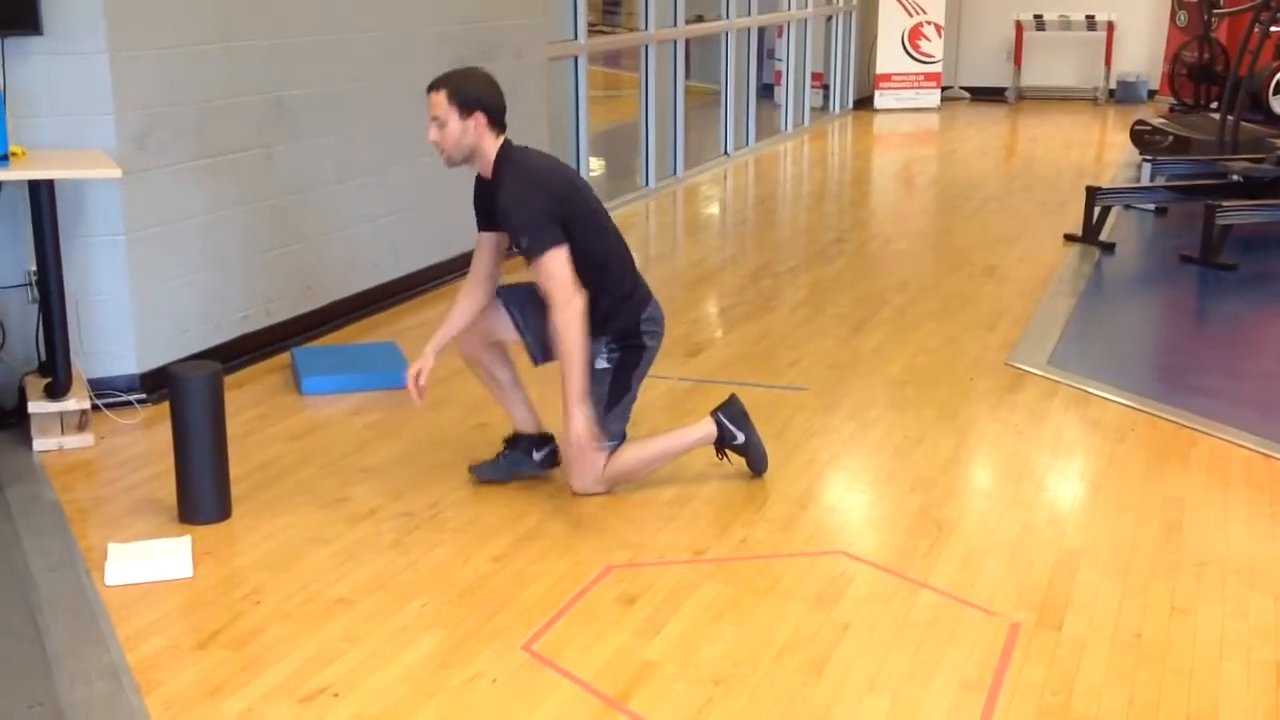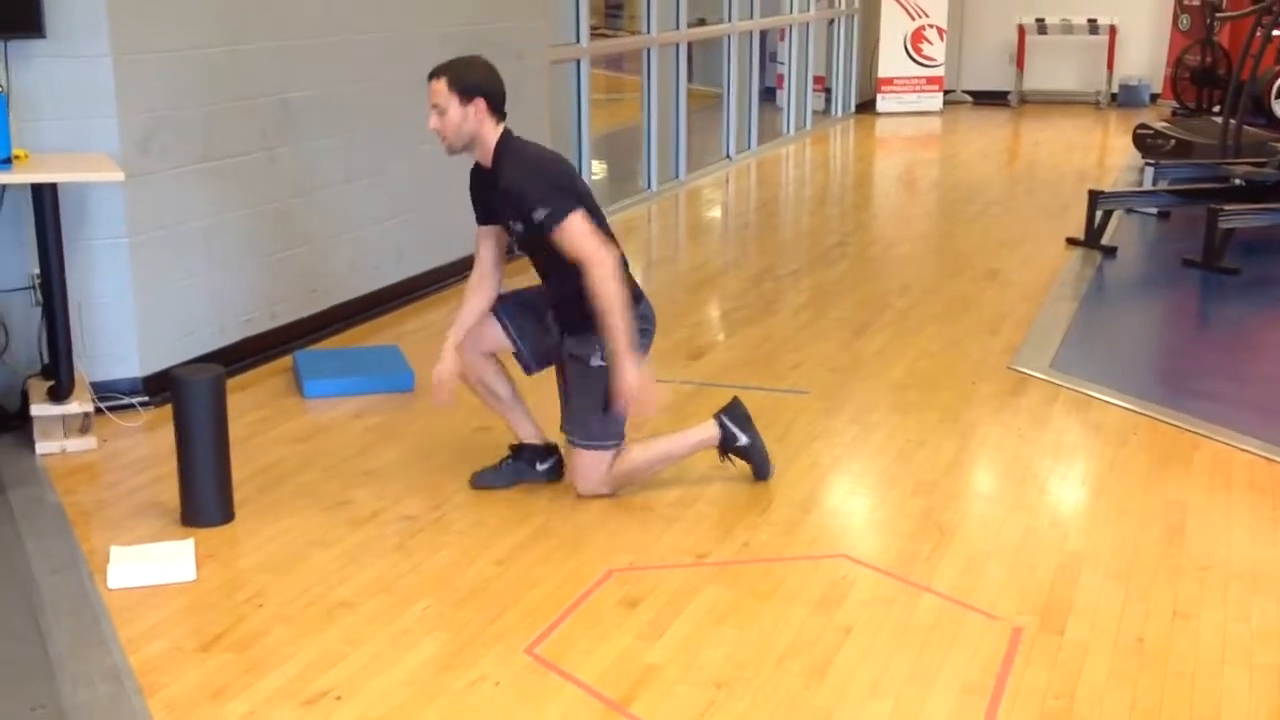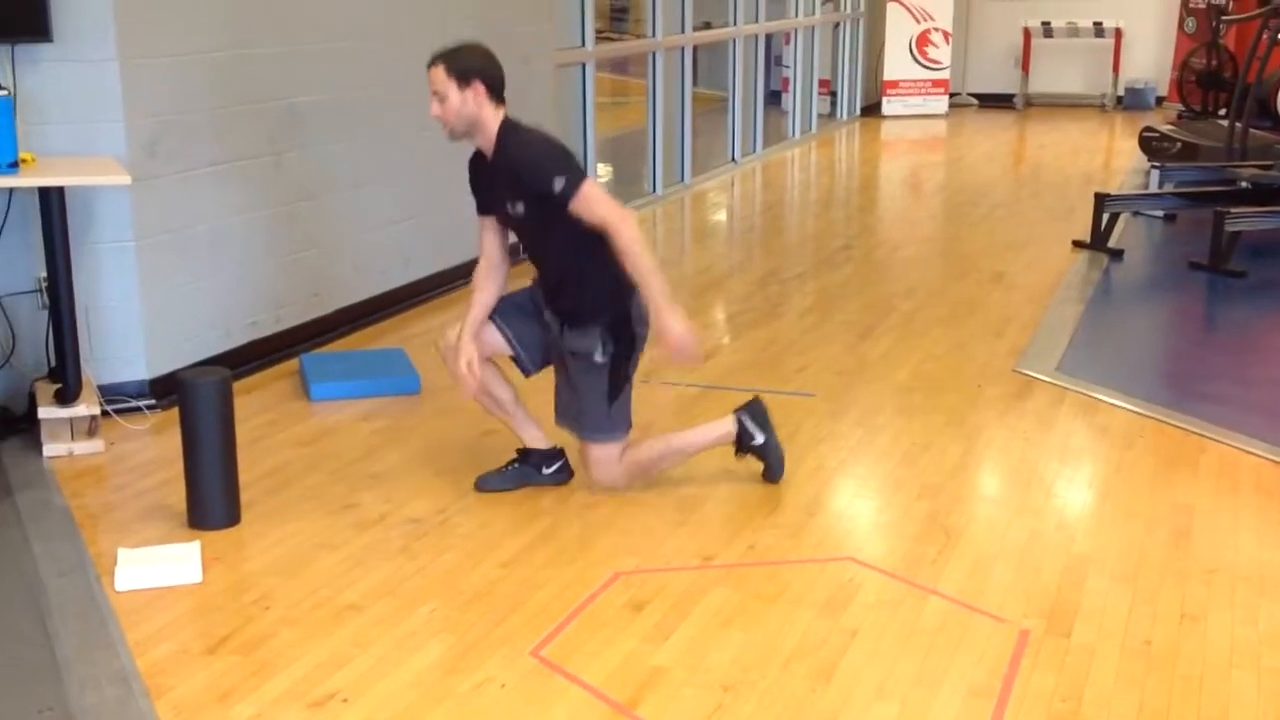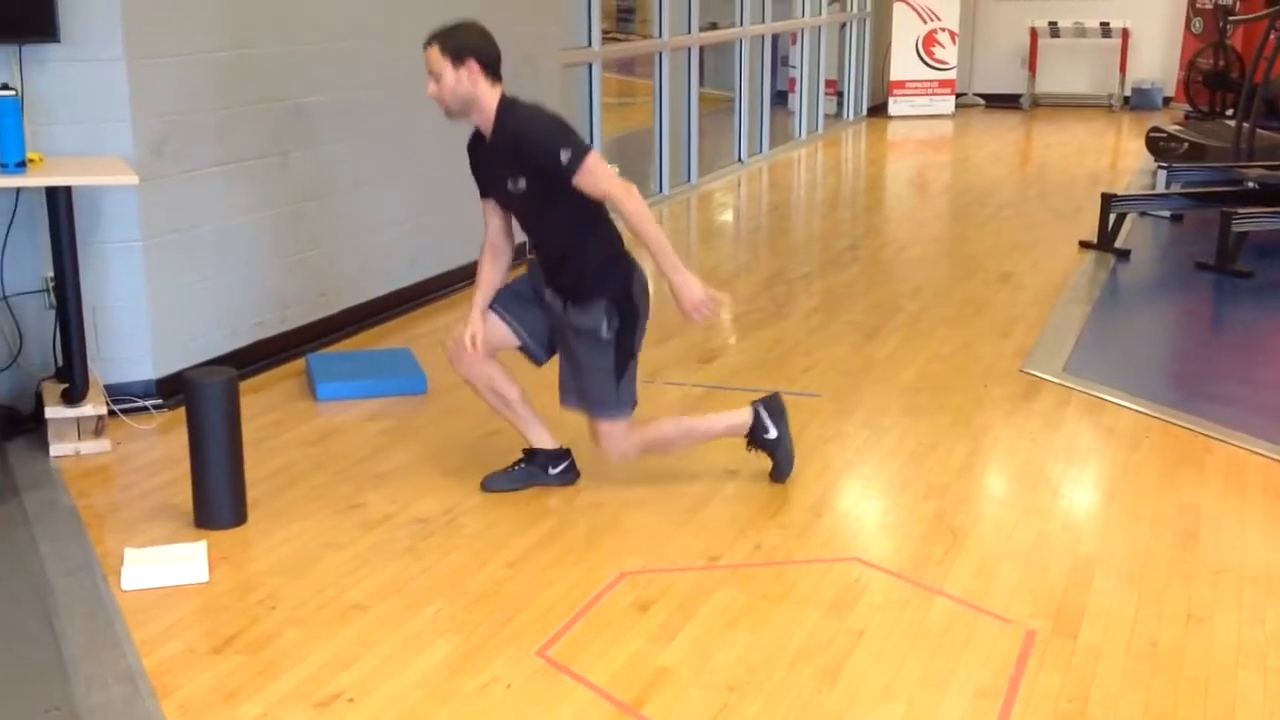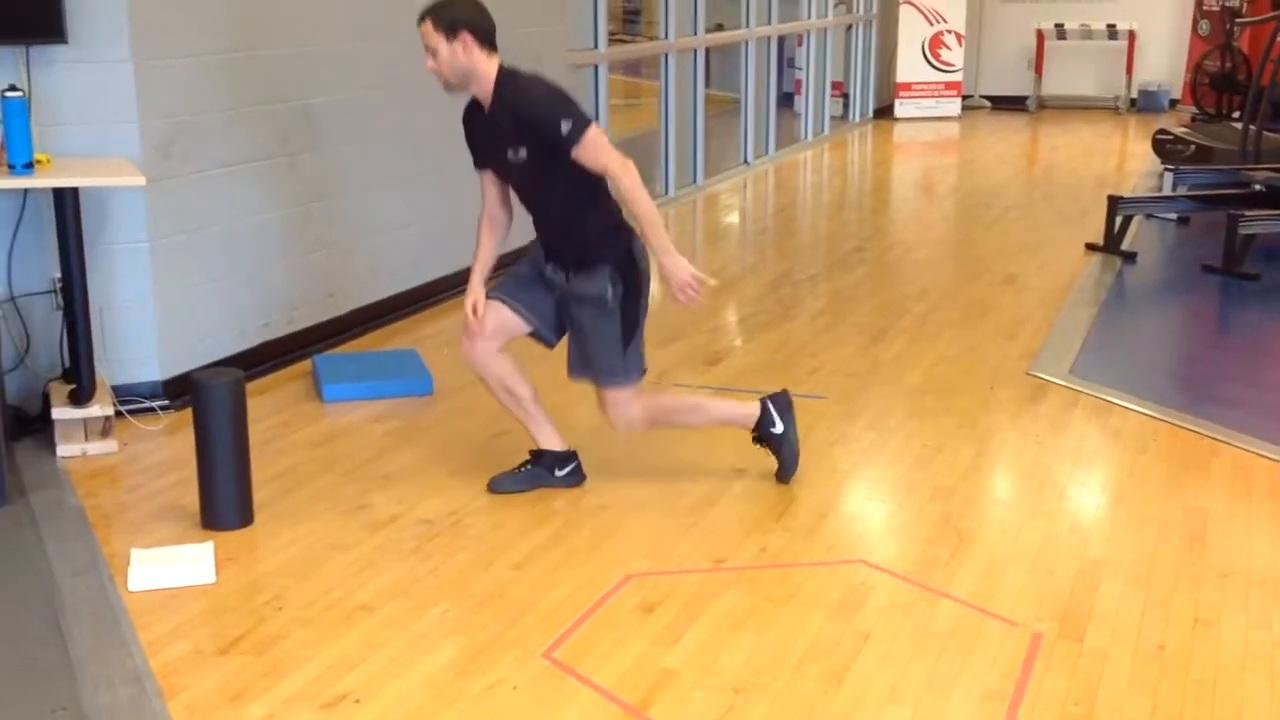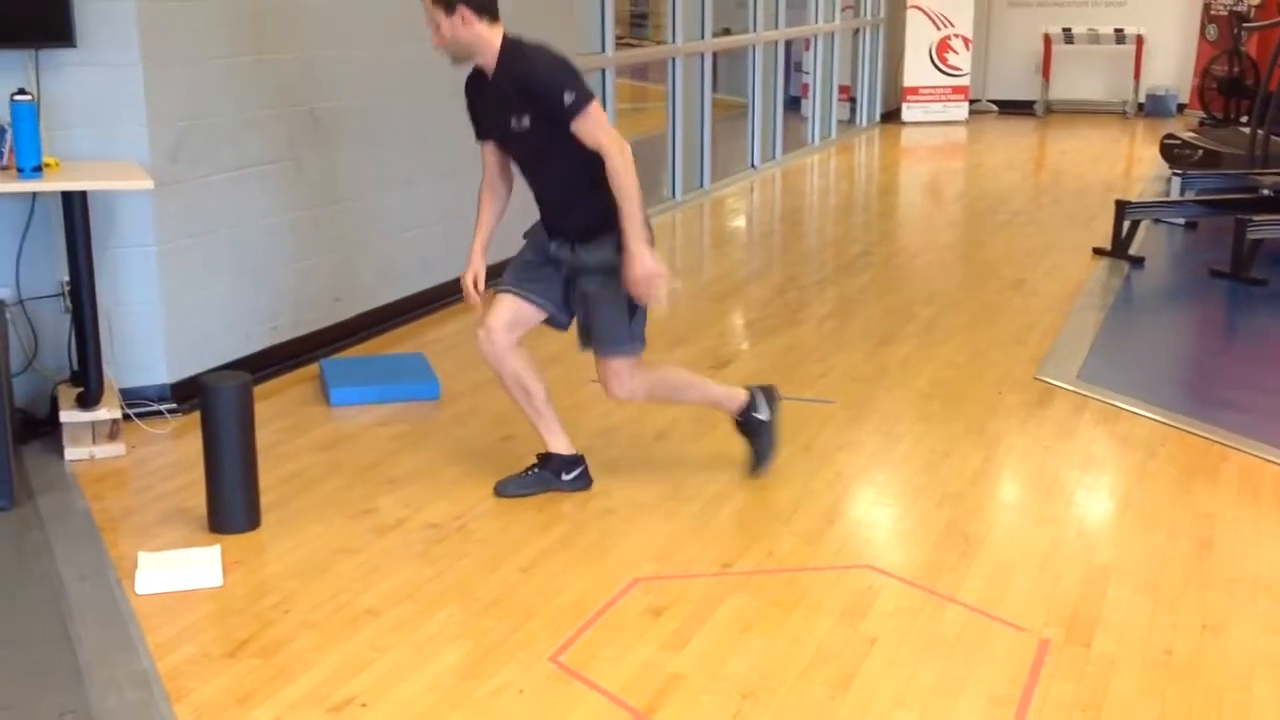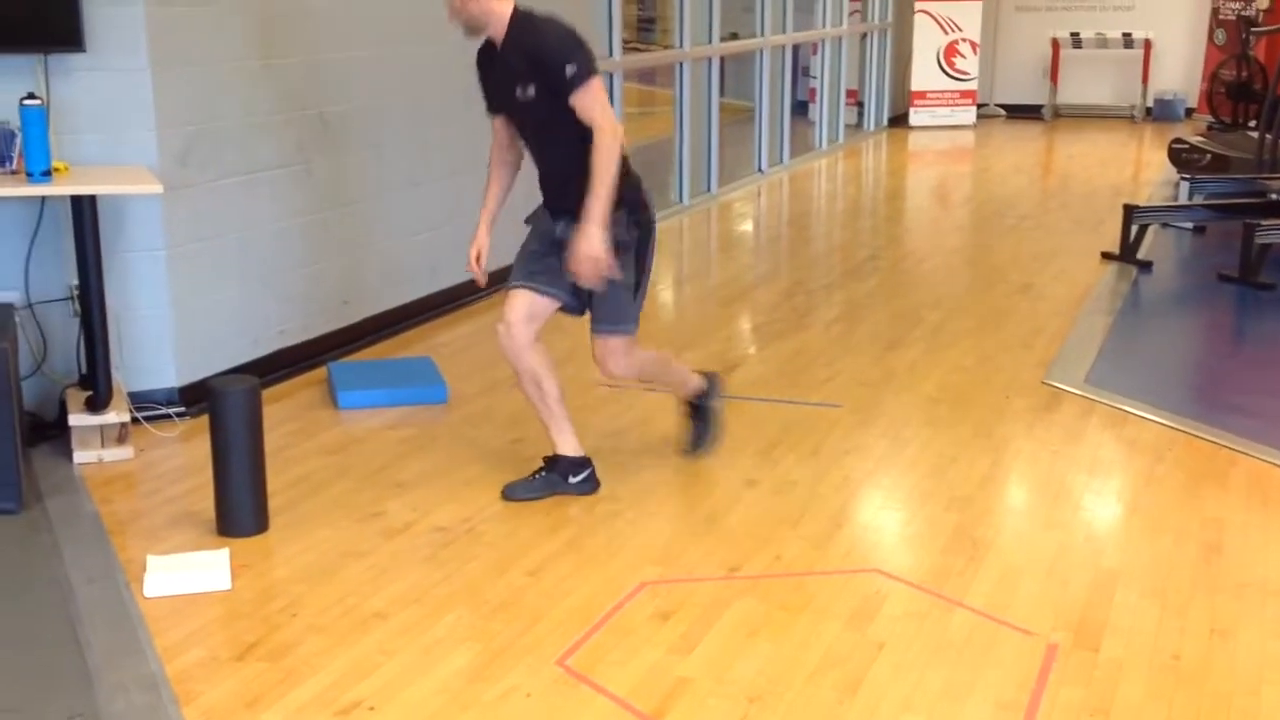
dt=0.1s
person 1, frame 1
left shoulder: (522, 191)
right shoulder: (491, 184)
left elbow: (567, 302)
right elbow: (481, 279)
left wrist: (577, 409)
right wrist: (430, 350)
left hip: (622, 324)
left knee: (586, 478)
right knee: (470, 328)
left ankle: (717, 428)
right ankle: (533, 443)
person 1, frame 2
left shoulder: (523, 177)
right shoulder: (487, 179)
left elbow: (599, 259)
right elbow: (487, 276)
left wrist: (626, 359)
right wrist: (448, 349)
left hip: (603, 324)
left knee: (592, 480)
right knee: (467, 341)
left ankle: (722, 431)
right ankle: (538, 454)
person 1, frame 3
left shoulder: (531, 156)
right shoulder: (483, 168)
left elbow: (618, 223)
right elbow: (493, 262)
left wrist: (662, 312)
right wrist: (467, 334)
left hip: (601, 319)
left knee: (608, 471)
right knee: (458, 349)
left ankle: (741, 428)
right ankle: (543, 456)
person 1, frame 4
left shoulder: (532, 131)
right shoulder: (482, 149)
left elbow: (622, 195)
right elbow: (497, 245)
left wrist: (677, 275)
right wrist: (475, 314)
left hip: (602, 296)
right hip: (551, 285)
left knee: (617, 444)
right knee: (466, 348)
left ankle: (756, 420)
right ankle: (550, 457)
person 1, frame 5
left shoulder: (536, 104)
right shoulder: (478, 120)
left elbow: (618, 169)
right elbow: (495, 207)
left wrist: (667, 256)
right wrist: (478, 281)
left hip: (603, 269)
right hip: (552, 259)
left knee: (625, 414)
right knee: (478, 338)
left ankle: (764, 418)
right ankle: (556, 457)
person 1, frame 6
left shoulder: (539, 68)
right shoulder: (479, 88)
left elbow: (614, 148)
right elbow: (496, 174)
left wrist: (638, 244)
right wrist: (477, 252)
left hip: (606, 238)
right hip: (555, 236)
left knee: (623, 383)
right knee: (495, 333)
left ankle: (747, 404)
right ankle: (564, 460)
person 1, frame 7
left shoulder: (546, 43)
right shoulder: (491, 60)
left elbow: (607, 129)
left wrist: (595, 226)
right wrist: (484, 226)
left hip: (614, 218)
right hip: (557, 219)
left knee: (616, 362)
right knee: (514, 328)
left ankle: (699, 390)
right ankle: (571, 464)
